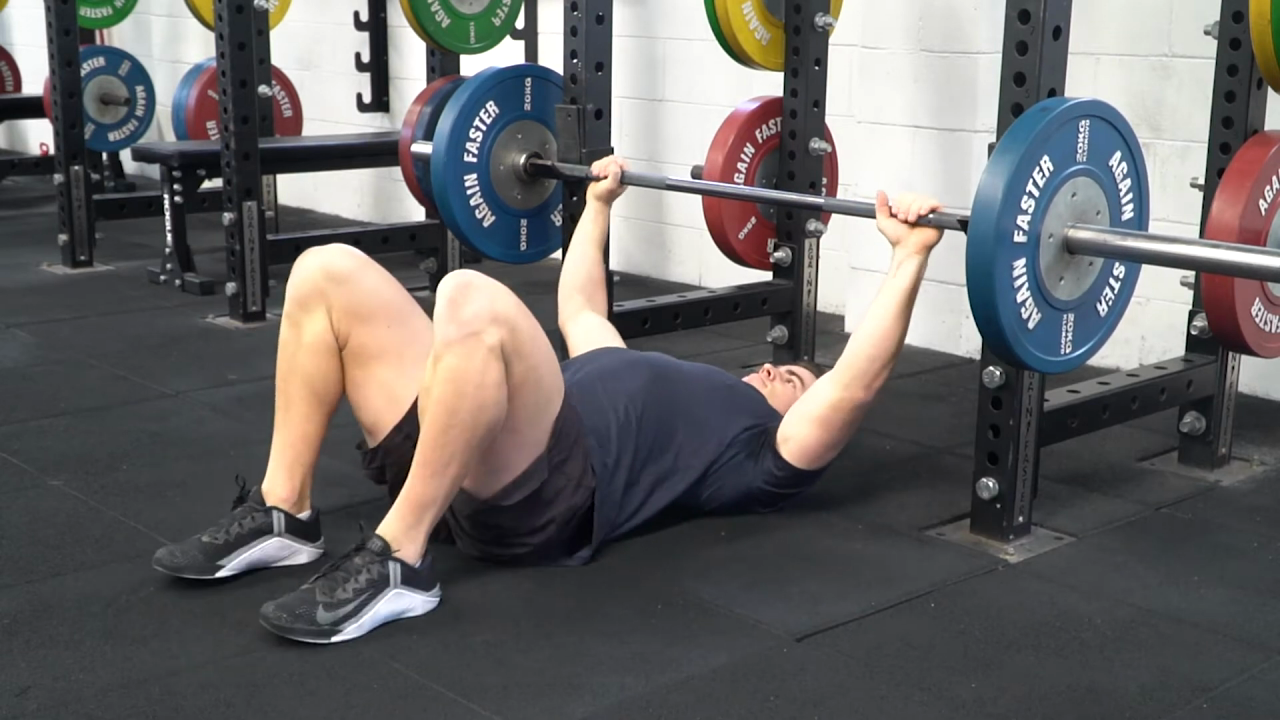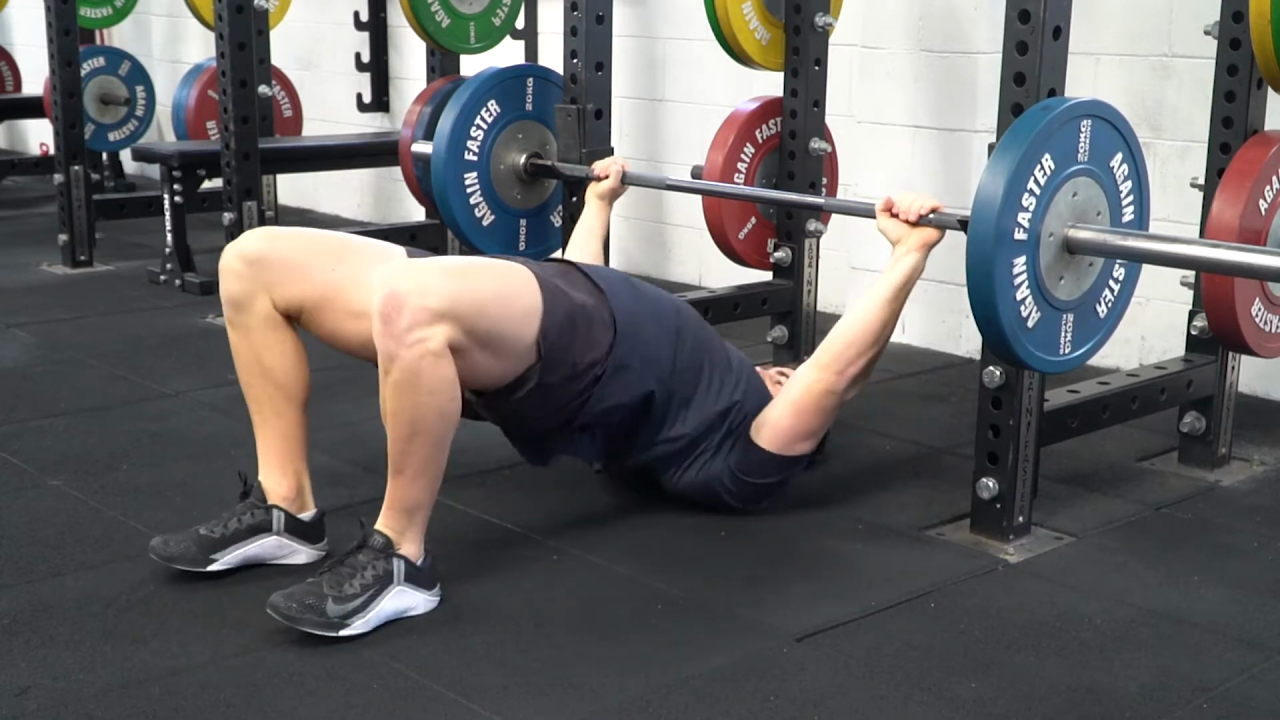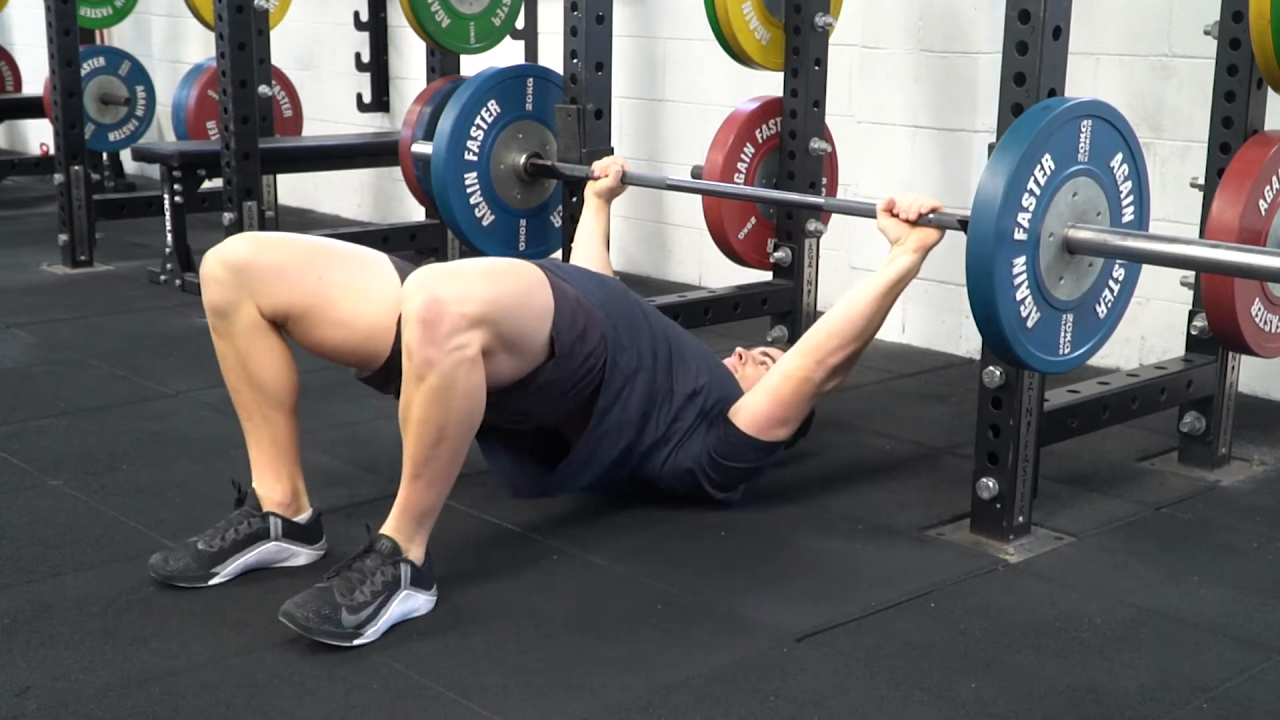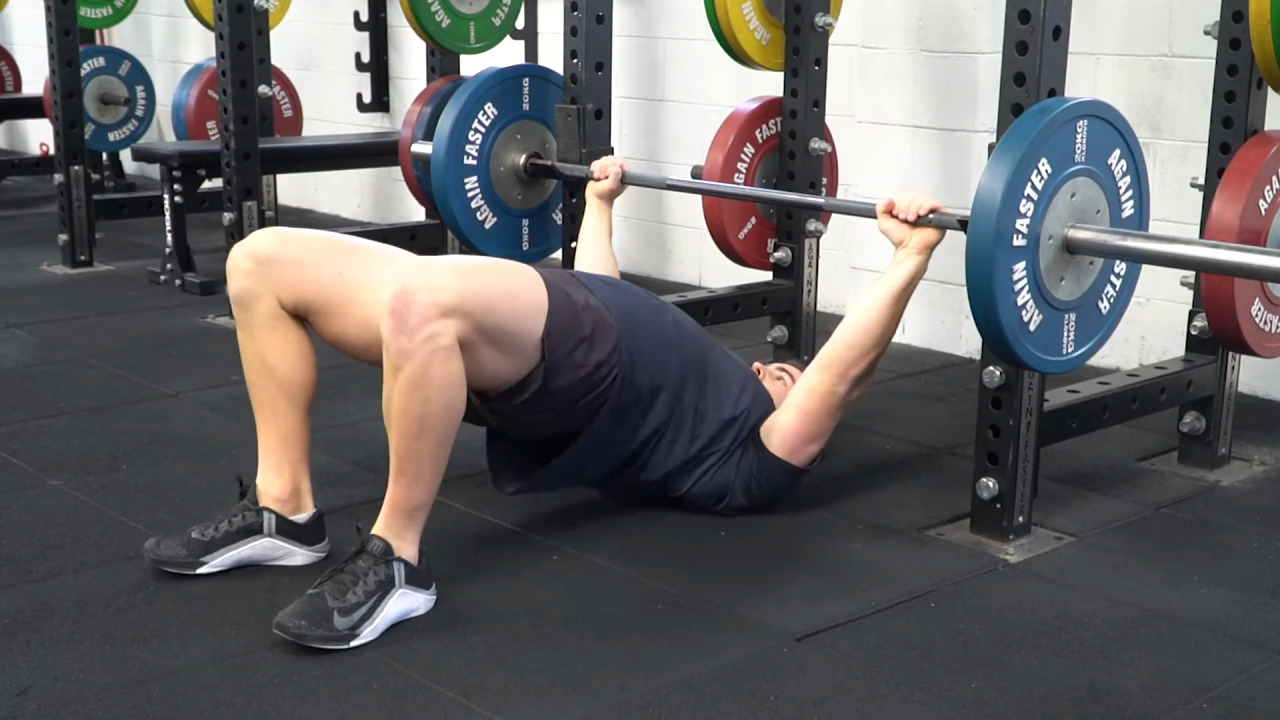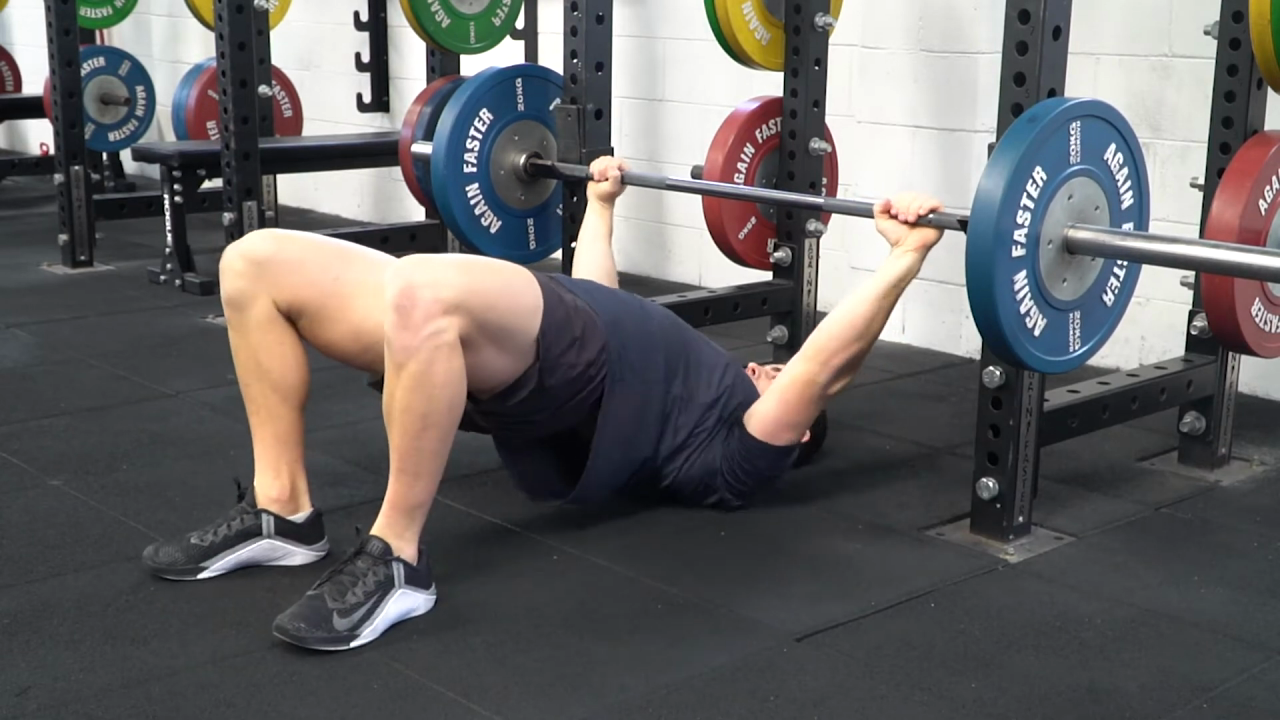
dt=0.3s
person 1, frame 1
left shoulder: (763, 459)
right shoulder: (660, 393)
left elbow: (855, 381)
right elbow: (579, 312)
left wrist: (910, 256)
right wrist: (598, 206)
left hip: (541, 482)
right hip: (451, 444)
left knee: (472, 297)
right knee: (329, 272)
left ankle: (397, 560)
right ankle: (281, 514)
person 1, frame 2
right shoulder: (696, 399)
left elbow: (836, 370)
right elbow: (576, 279)
left wrist: (910, 254)
right wrist: (597, 202)
left knee: (407, 305)
right knee: (252, 263)
left ankle: (399, 559)
right ankle: (283, 512)
person 1, frame 3
right shoulder: (683, 376)
left elbow: (822, 358)
right elbow: (595, 289)
left wrist: (906, 253)
right wrist: (597, 200)
right hip: (455, 321)
left knee: (444, 310)
right knee: (233, 270)
left ankle: (398, 559)
right ankle: (280, 515)
person 1, frame 4
right shoulder: (698, 392)
left elbow: (843, 369)
right elbow: (597, 295)
left wrist: (912, 256)
right wrist: (599, 202)
left knee: (418, 298)
right knee: (263, 261)
left ankle: (394, 560)
right ankle: (282, 512)
person 1, frame 5
right shoulder: (697, 385)
left elbow: (825, 362)
right elbow: (596, 300)
left wrist: (906, 254)
right wrist: (600, 205)
right hip: (472, 336)
left knee: (422, 294)
right knee: (254, 263)
left ankle: (394, 559)
right ankle: (282, 514)
